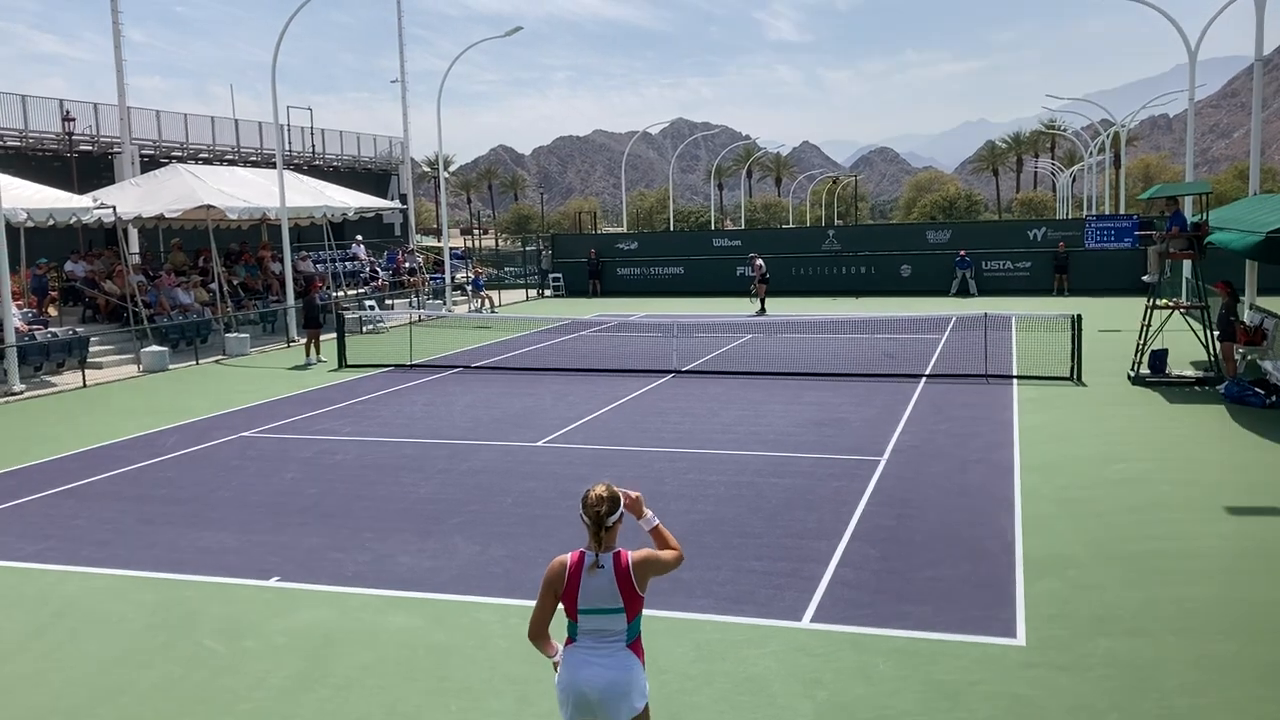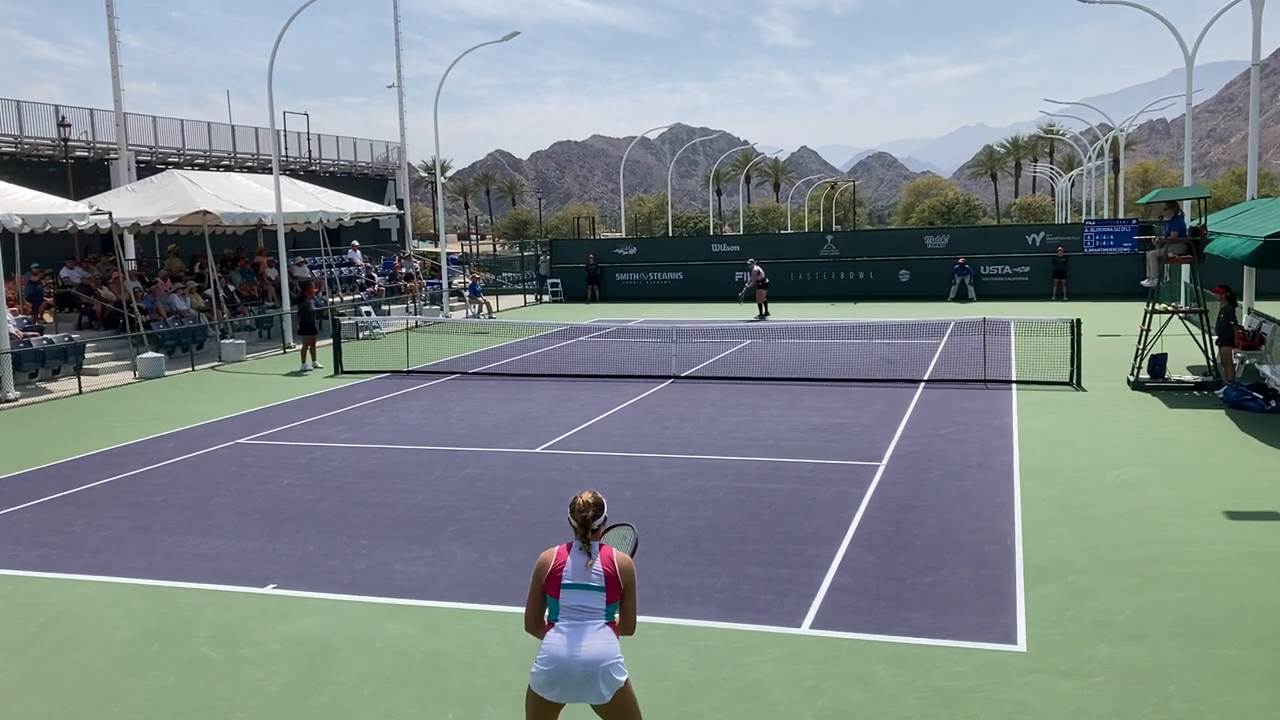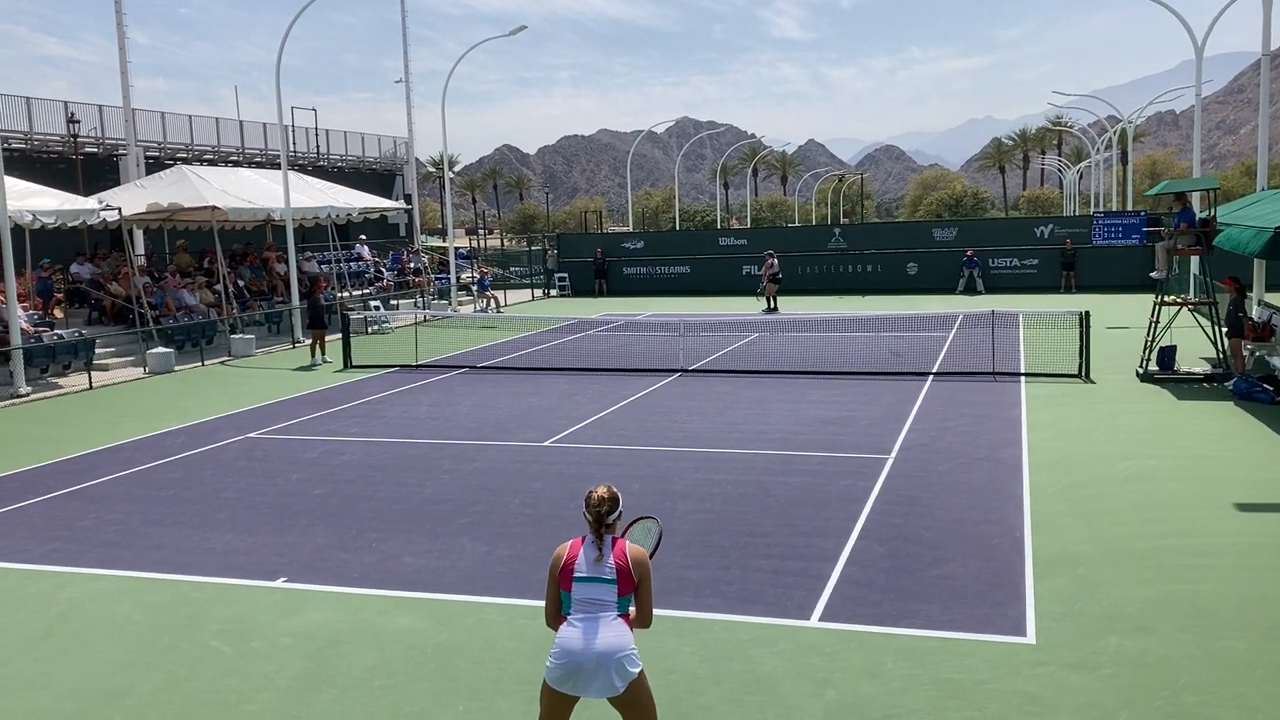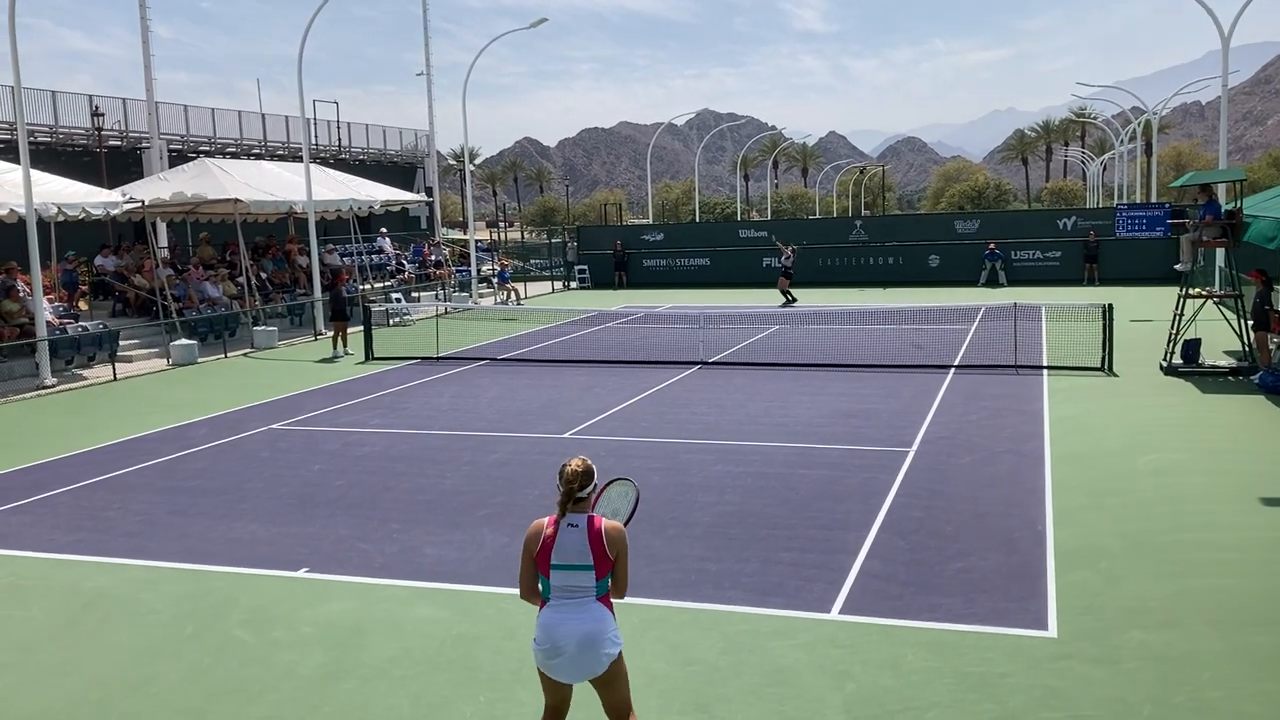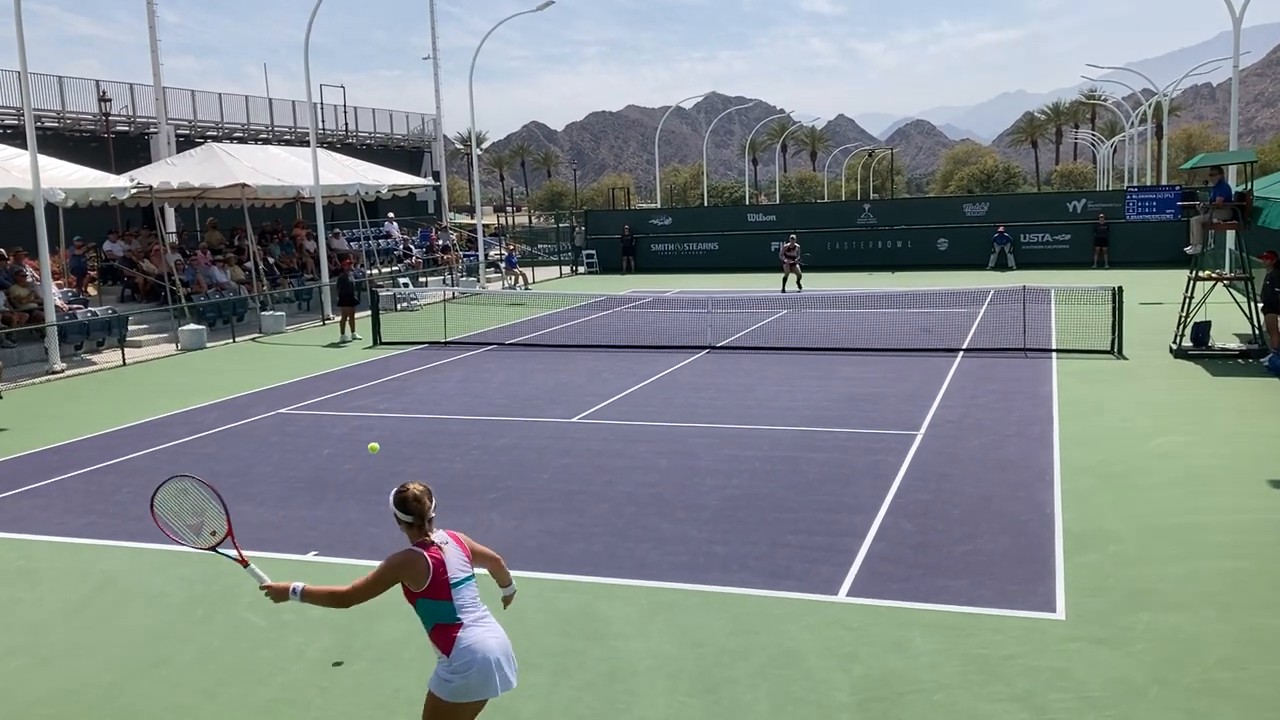
dt=1s
person 1, frame 1
left shoulder: (561, 568)
right shoulder: (639, 564)
left elbow: (536, 634)
right elbow: (676, 554)
left wrist: (555, 654)
right wrist: (643, 515)
left hip: (575, 678)
right hip: (622, 682)
person 1, frame 2
left shoulder: (548, 559)
right shoulder: (622, 562)
left elbow: (531, 624)
right elbow: (627, 627)
left hip: (553, 658)
right hip: (603, 660)
person 1, frame 3
left shoulder: (563, 553)
right shoulder: (636, 556)
left elbow: (551, 619)
right elbow: (644, 619)
left hip: (567, 652)
right hip: (616, 653)
person 1, frame 4
left shoulder: (537, 531)
right shoulder: (613, 532)
left elbow: (526, 592)
right elbow: (619, 591)
left hip: (550, 633)
right hip: (598, 634)
person 1, frame 5
left shoulder: (408, 560)
right shoulder: (456, 540)
left elbow: (346, 597)
right elbow: (495, 561)
left wrist: (294, 591)
right wrist: (508, 589)
left hip: (466, 658)
right hip: (497, 647)
